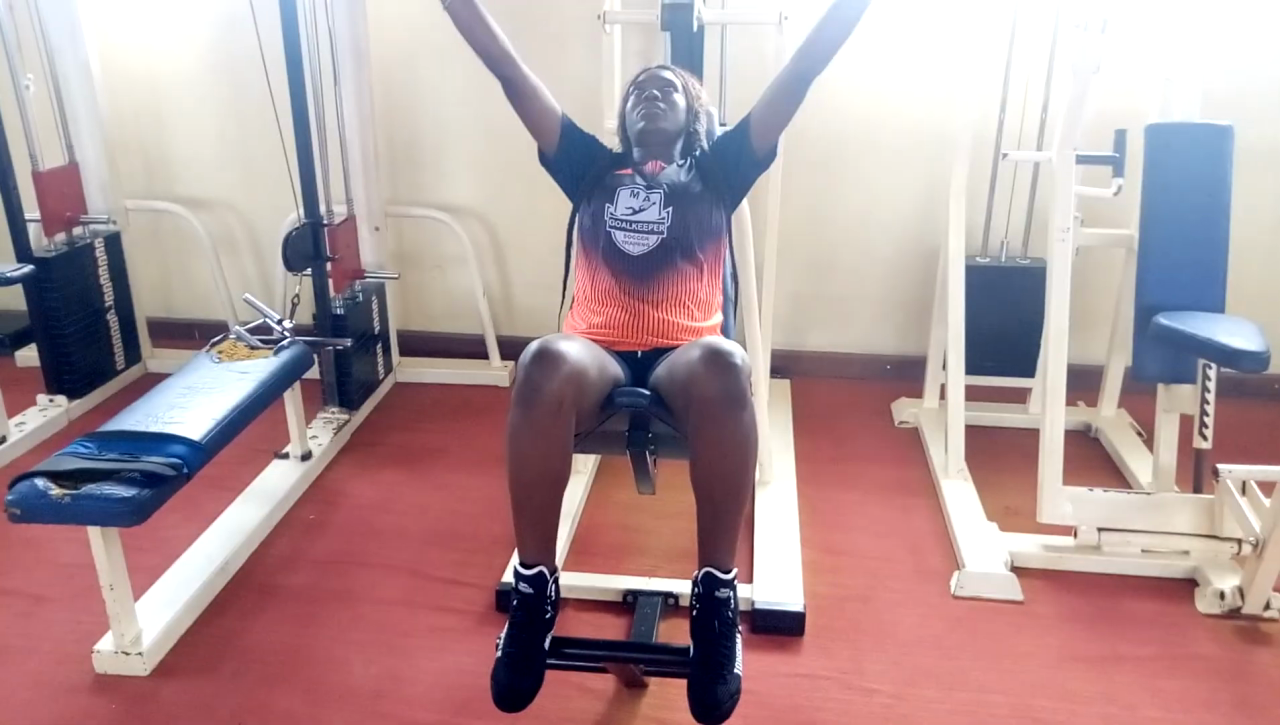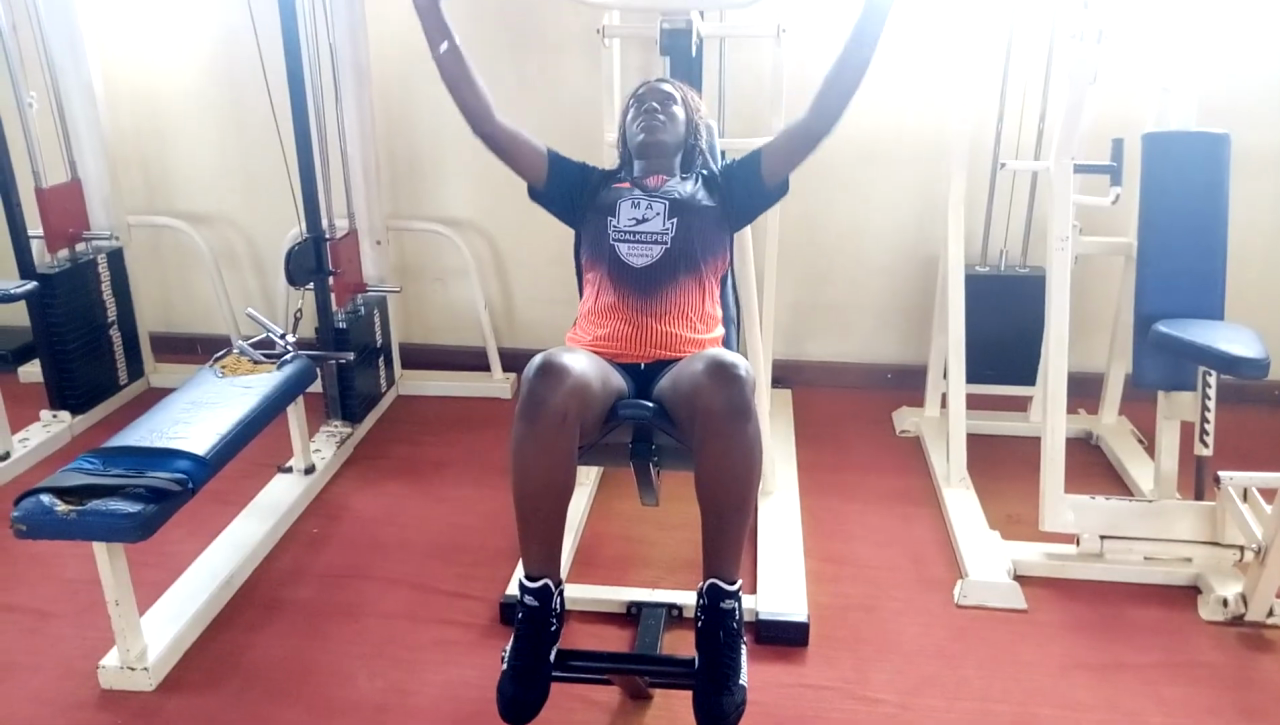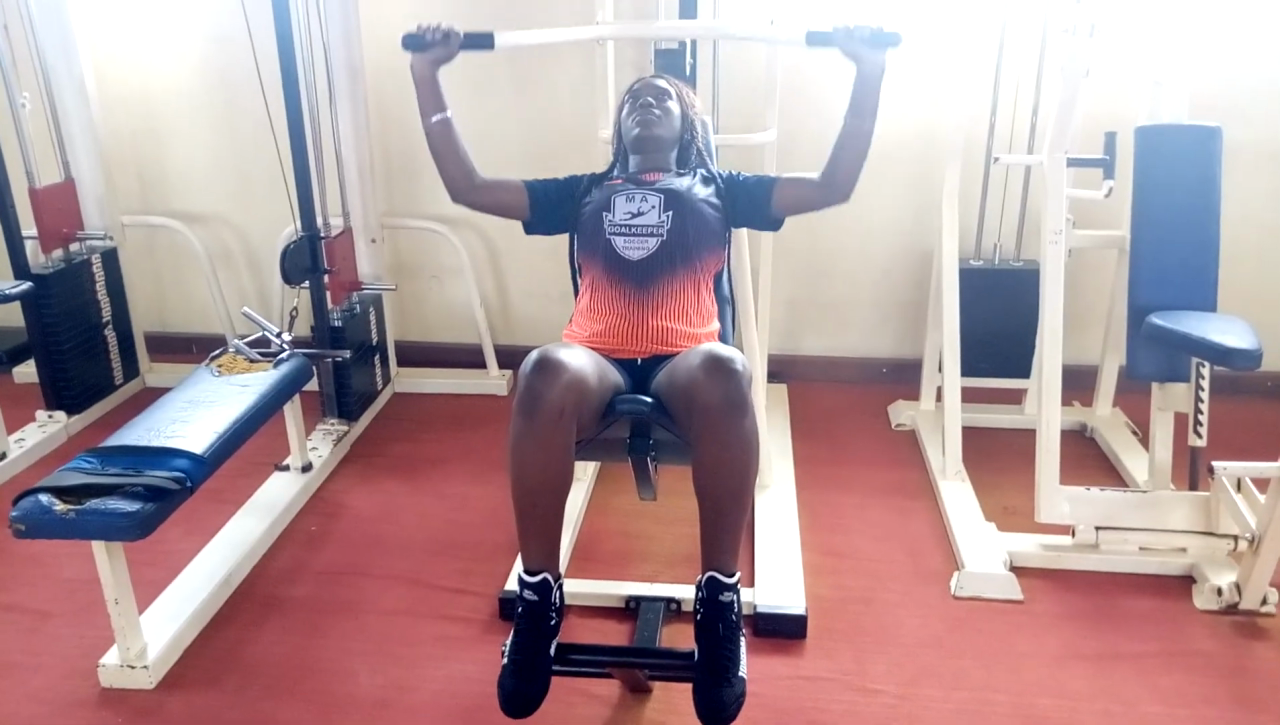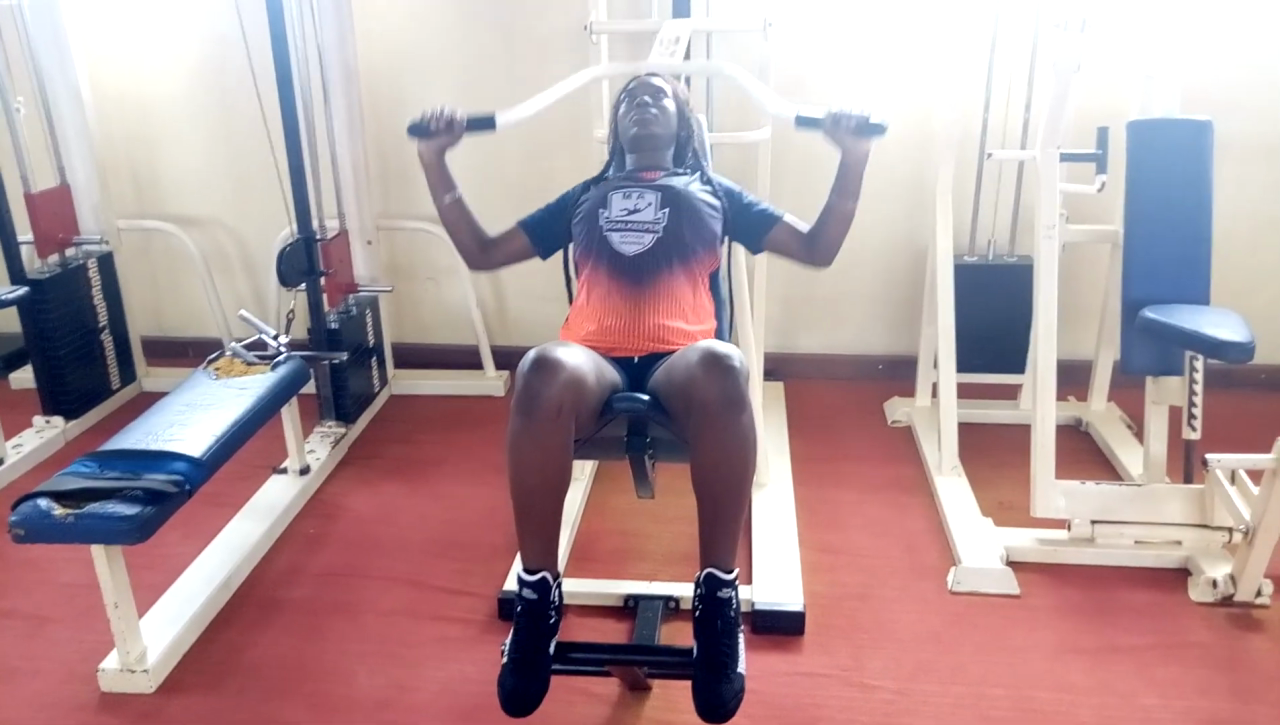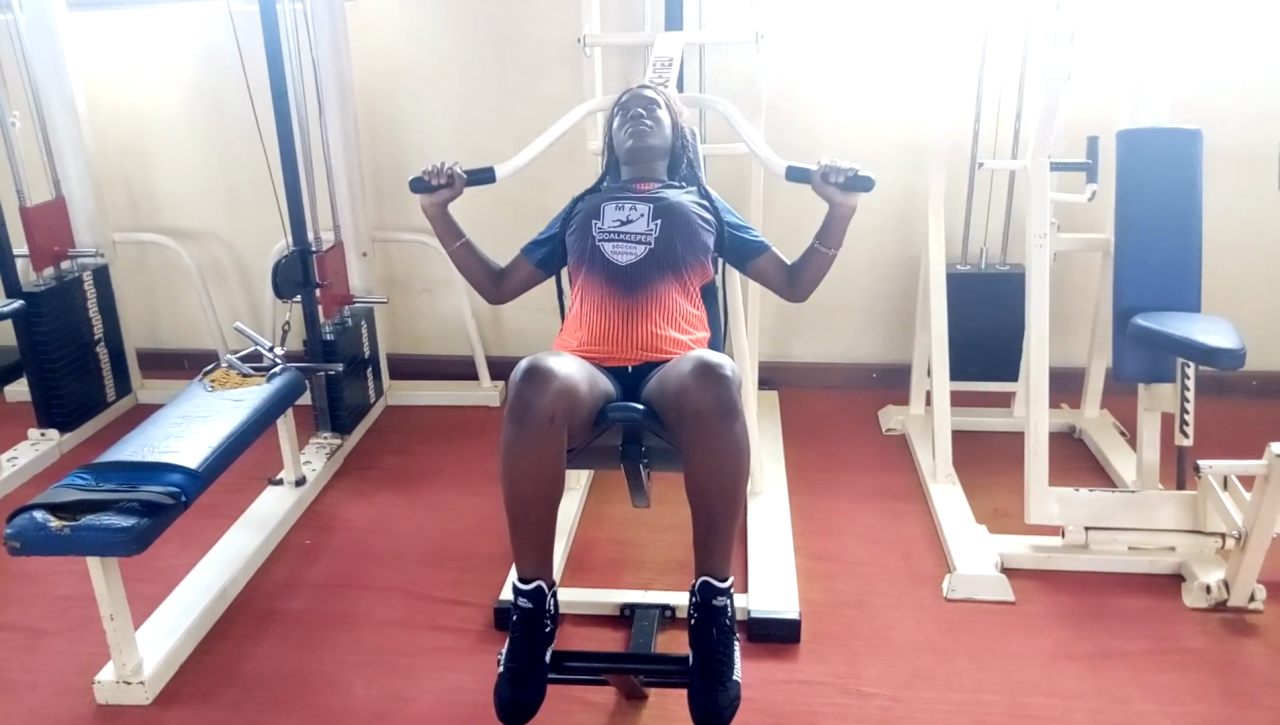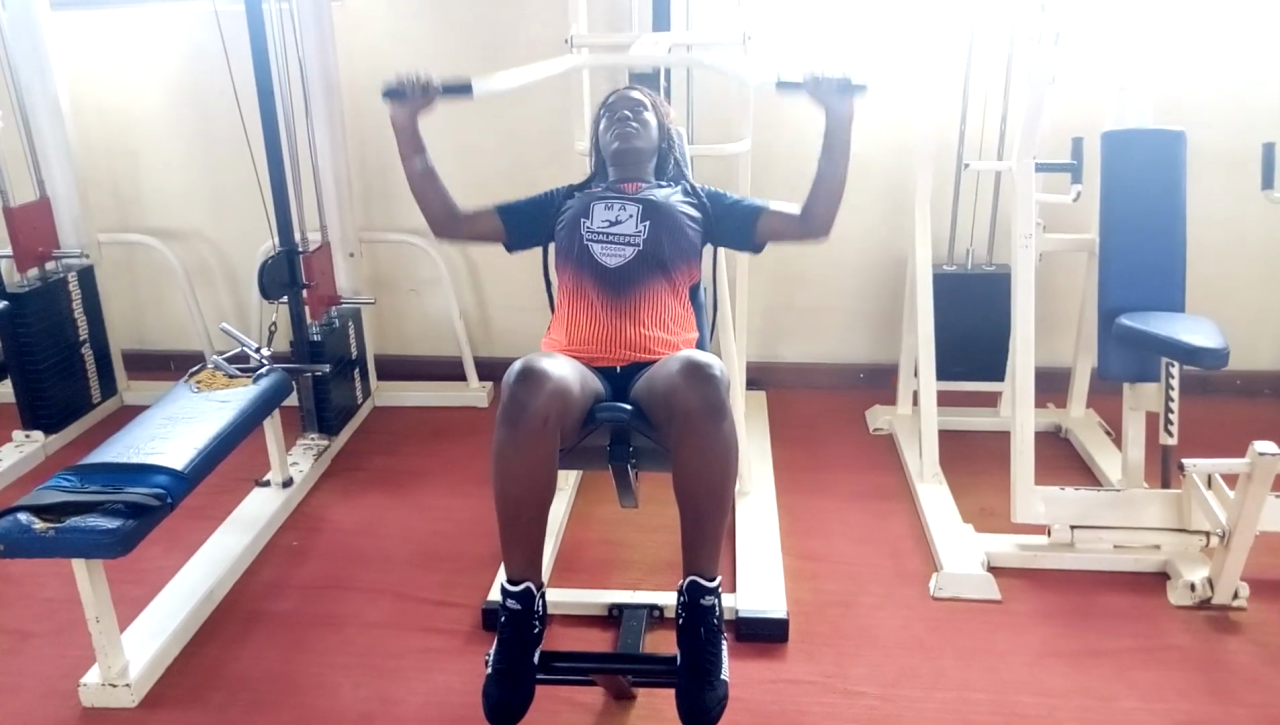
dt=0.3s
person 1, frame 1
left shoulder: (715, 172)
right shoulder: (590, 169)
left elbow: (801, 73)
right elbow: (506, 69)
left hip: (682, 354)
right hip: (597, 352)
left knee: (723, 365)
right knee: (543, 364)
left ankle: (715, 594)
right ankle: (534, 588)
person 1, frame 2
left shoulder: (720, 190)
right shoulder: (589, 190)
left elbow: (818, 123)
right elbow: (486, 124)
left hip: (687, 366)
right hip: (599, 364)
left knee: (729, 378)
right knee: (548, 377)
left ankle: (721, 605)
right ankle: (540, 599)
person 1, frame 3
left shoulder: (718, 190)
right shoulder: (583, 192)
left elbow: (835, 186)
right elbow: (465, 187)
left wrist: (868, 74)
right wrist: (427, 77)
left hip: (683, 361)
right hip: (596, 360)
left knee: (725, 372)
right knee: (544, 372)
left ankle: (719, 597)
right ankle: (539, 594)
person 1, frame 4
left shoulder: (713, 191)
right shoulder: (585, 195)
left elbow: (817, 249)
right elbow: (482, 253)
left wrist: (850, 165)
right wrist: (439, 172)
left hip: (680, 358)
right hip: (593, 357)
left knee: (722, 367)
right knee: (542, 369)
left ankle: (718, 594)
right ankle: (537, 594)
person 1, frame 5
left shoulder: (705, 205)
right shoulder: (581, 208)
left elbow: (796, 285)
right elbow: (496, 286)
left wrist: (839, 210)
right wrist: (439, 212)
left hip: (673, 368)
right hip: (587, 369)
left knee: (714, 377)
right knee: (534, 380)
left ankle: (713, 603)
right ankle: (534, 604)
person 1, frame 6
left shoulder: (694, 201)
right shoulder: (566, 202)
left elbow: (815, 222)
right elbow: (448, 221)
left wrist: (838, 121)
right wrist: (406, 129)
left hip: (664, 367)
right hip: (575, 367)
left knee: (703, 377)
right knee: (529, 381)
left ankle: (701, 602)
right ankle: (520, 602)
